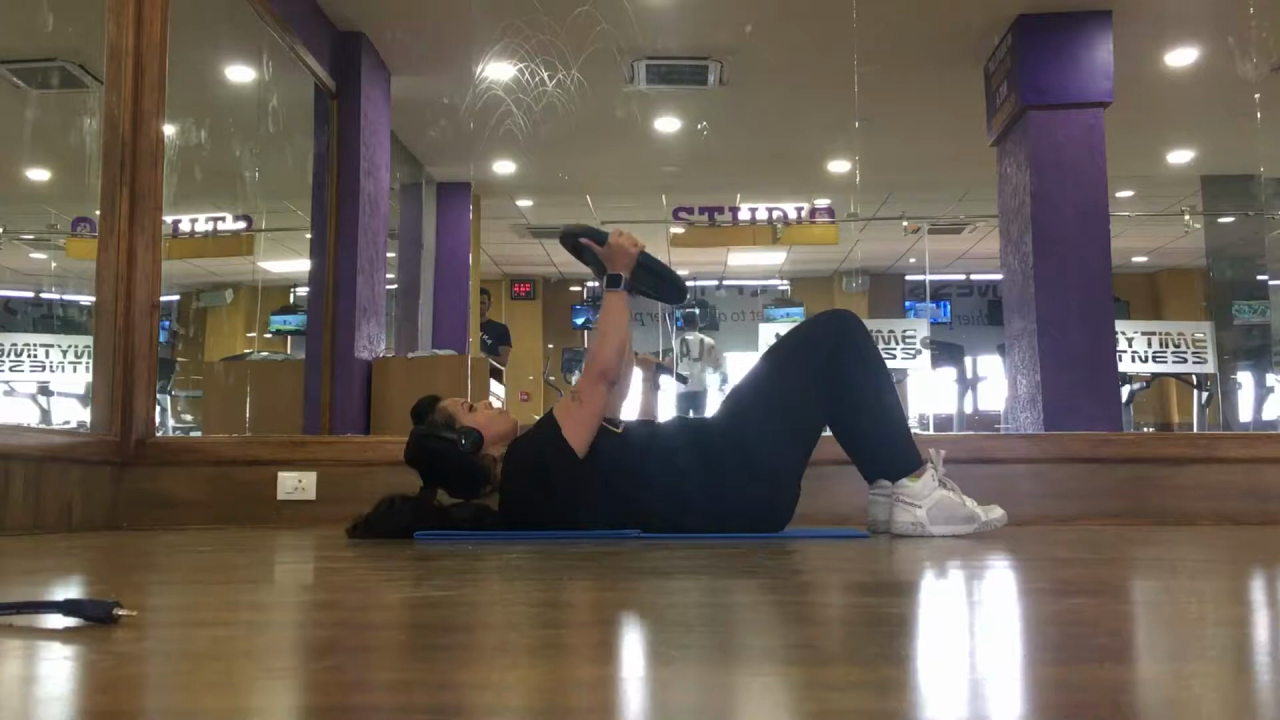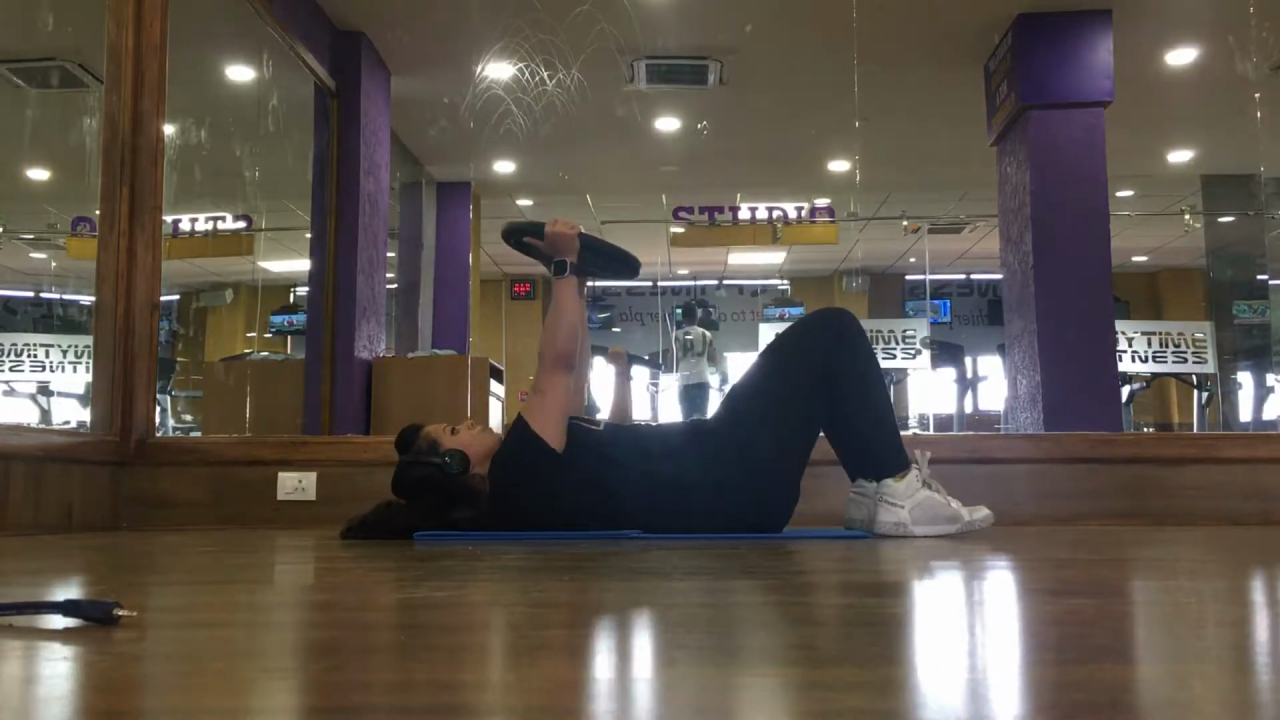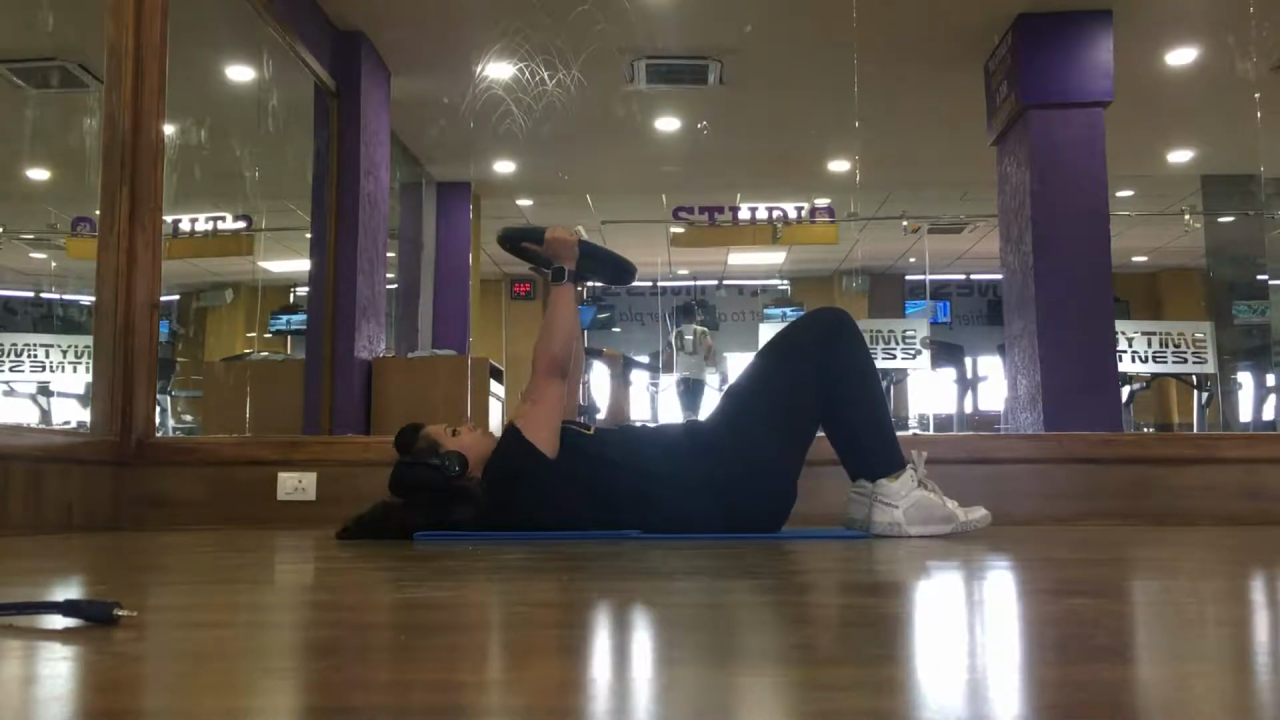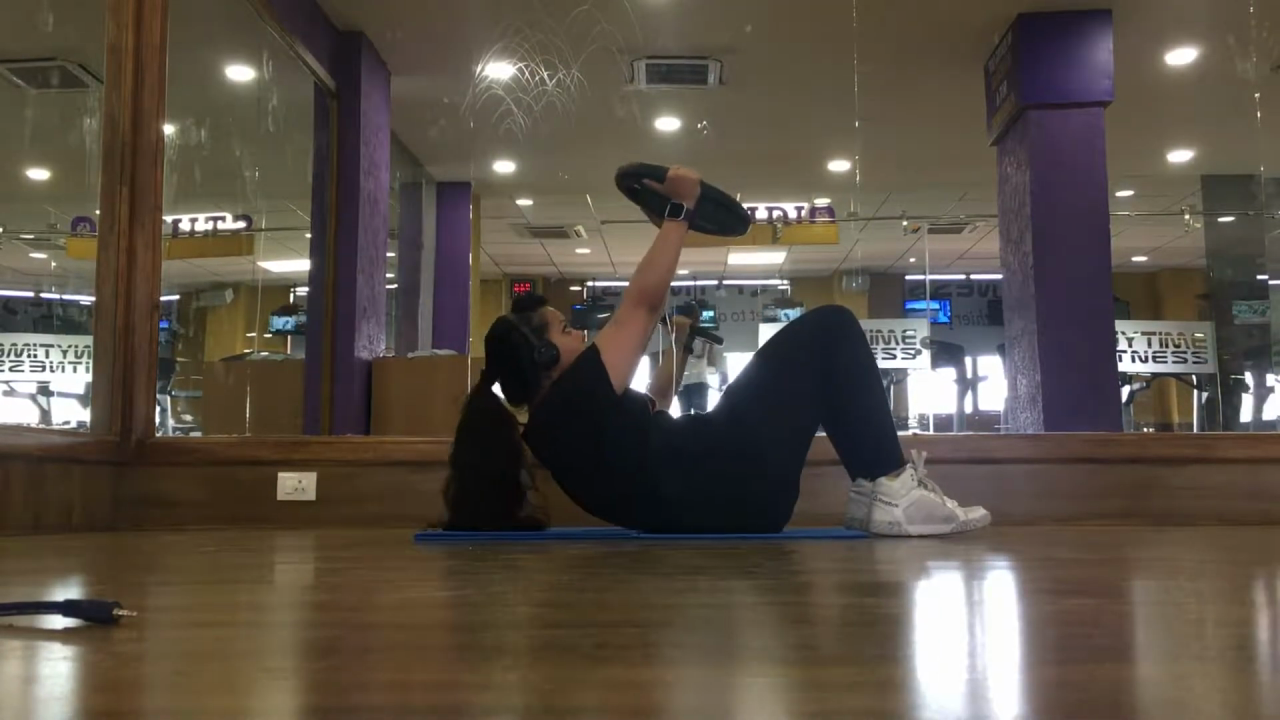
dt=1s
person 1, frame 1
left shoulder: (522, 485)
right shoulder: (532, 467)
right elbow: (600, 378)
left wrist: (646, 381)
right wrist: (616, 277)
left hip: (722, 486)
right hip: (737, 486)
left knee: (827, 359)
right knee: (836, 332)
left ankle: (893, 490)
right ankle: (913, 490)
person 1, frame 2
left shoulder: (512, 489)
right shoulder: (519, 473)
left elbow: (589, 425)
right elbow: (557, 368)
right wrist: (565, 267)
left hip: (715, 476)
right hip: (732, 486)
left knee: (821, 349)
right knee: (830, 331)
left ankle: (874, 492)
right ankle: (896, 492)
person 1, frame 3
left shoulder: (507, 491)
right shoulder: (513, 480)
left elbow: (562, 404)
right elbow: (549, 376)
left wrist: (584, 317)
right wrist: (562, 273)
left hip: (712, 481)
right hip: (727, 488)
left knee: (819, 349)
right knee: (827, 331)
left ankle: (880, 487)
right ankle: (892, 493)
person 1, frame 4
left shoulder: (556, 420)
right shoulder: (573, 397)
right elbow: (641, 304)
left wrist: (677, 349)
right wrist: (679, 210)
left hip: (709, 502)
right hip: (732, 489)
left knee: (823, 352)
right knee: (830, 328)
left ankle: (876, 489)
right ankle: (890, 491)
